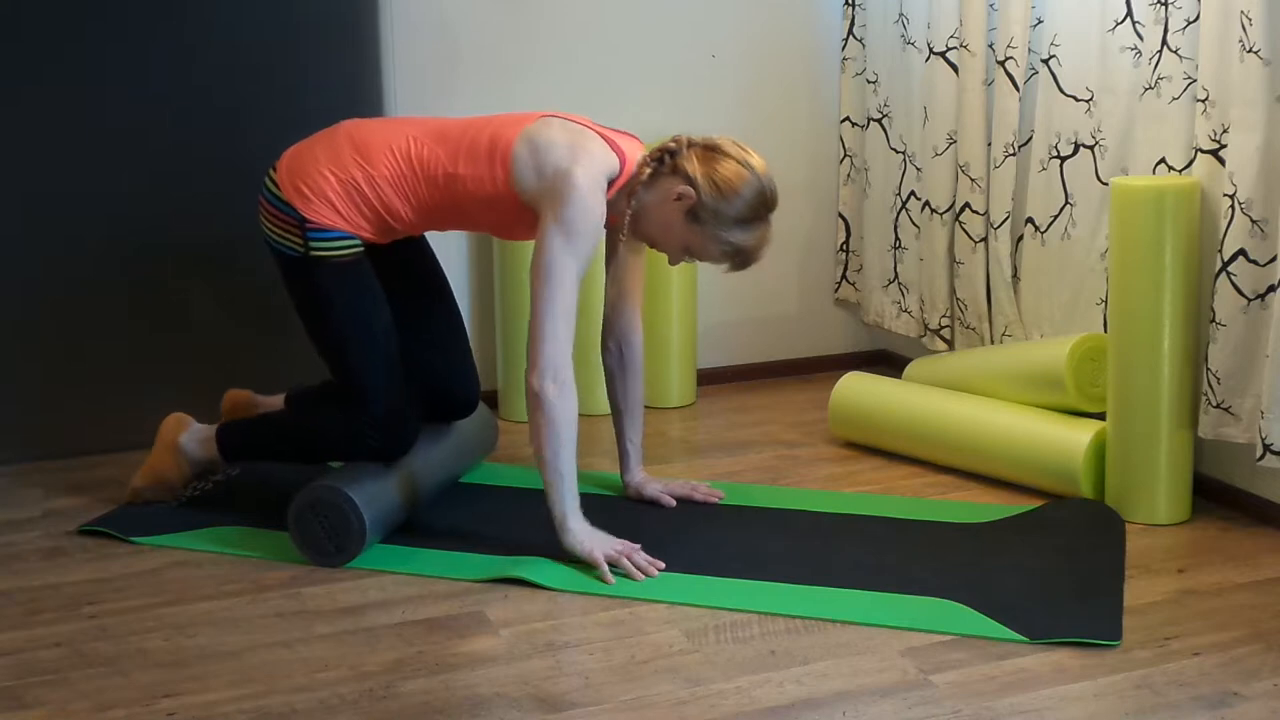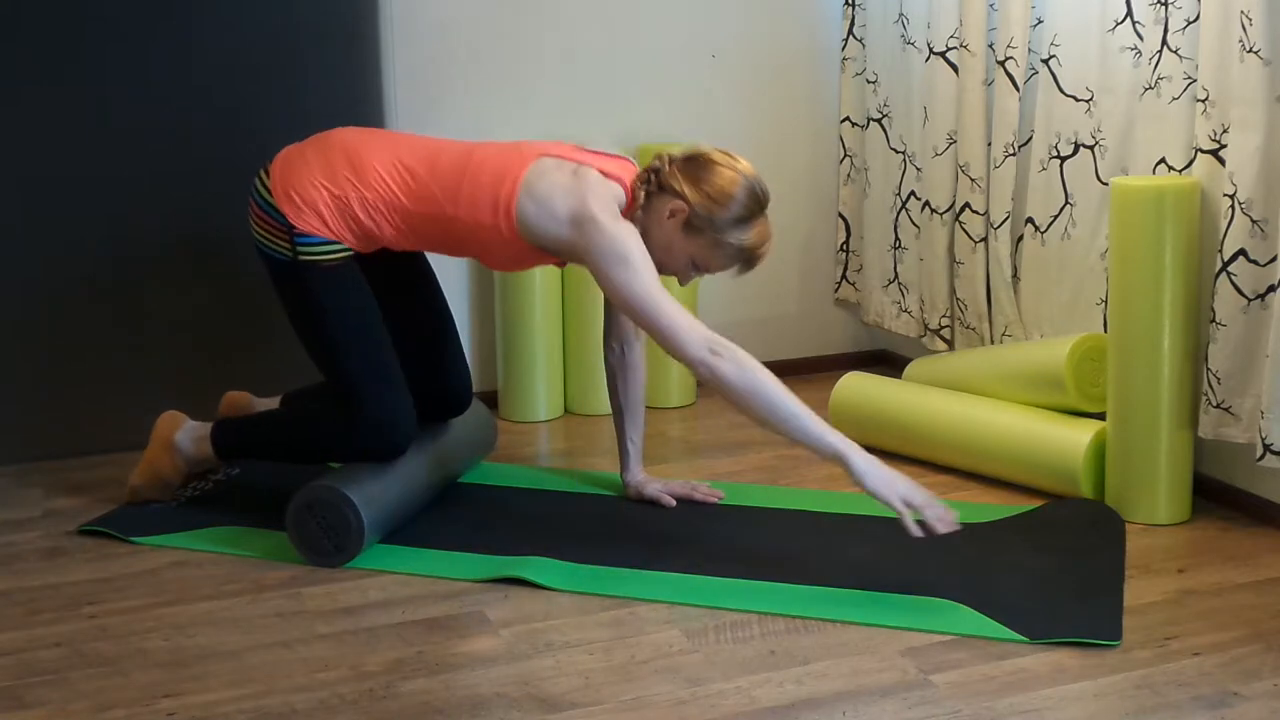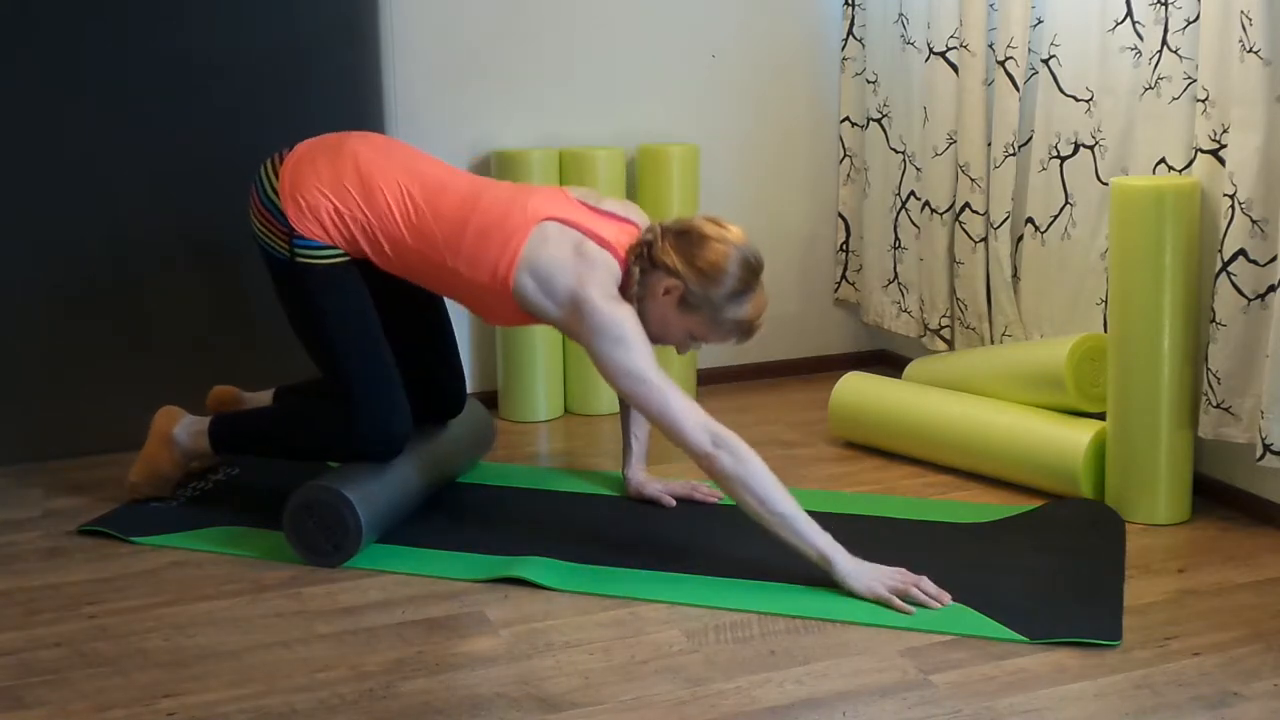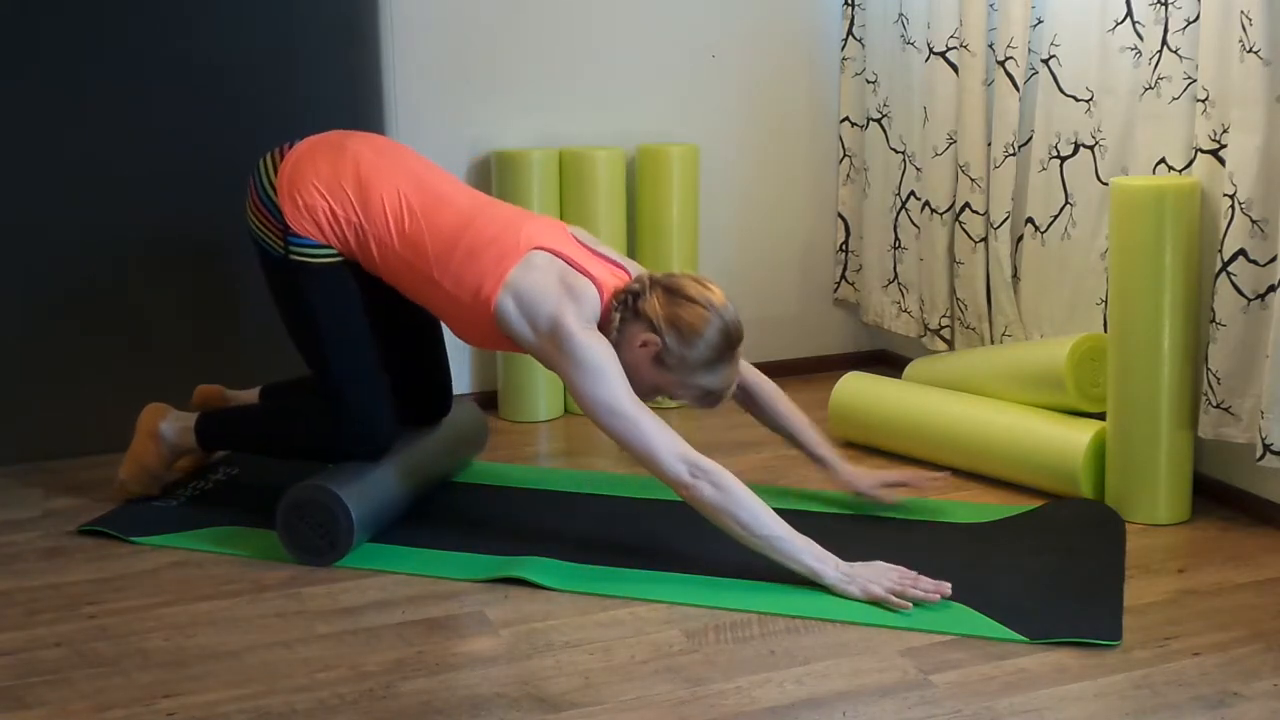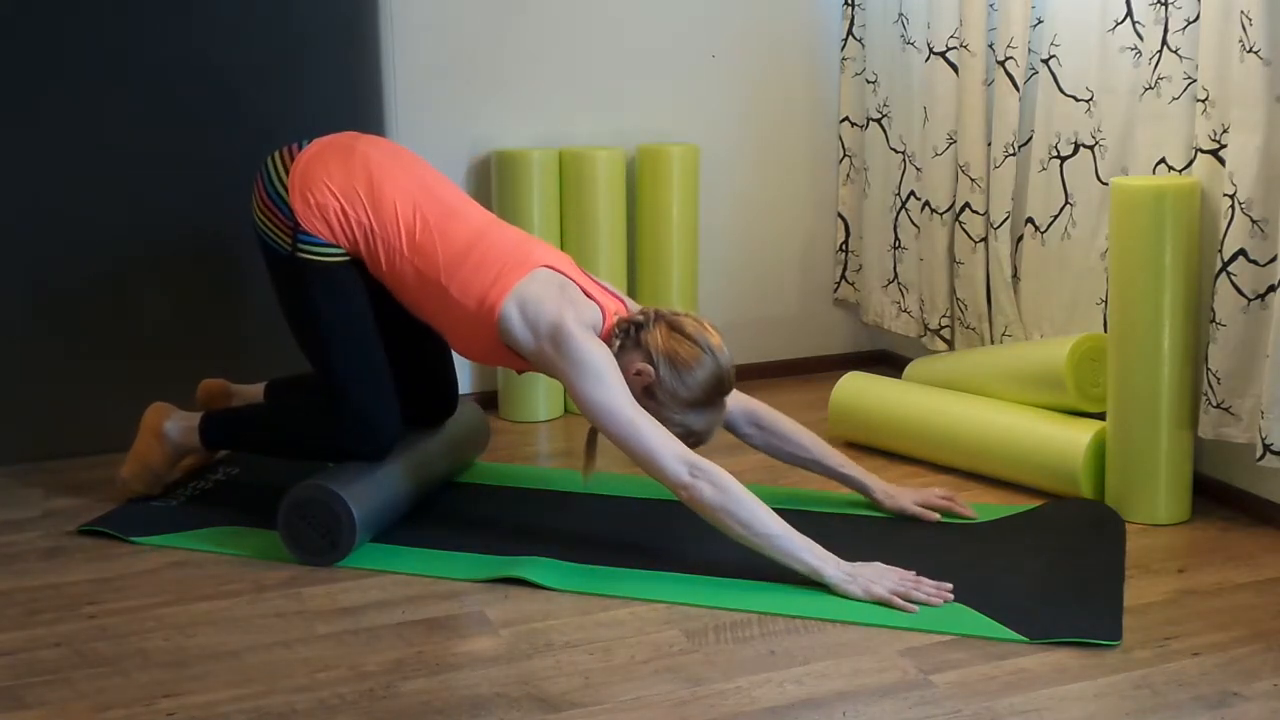
dt=0.5s
person 1, frame 1
left shoulder: (635, 183)
right shoulder: (583, 185)
left elbow: (623, 334)
right elbow: (548, 371)
left wrist: (635, 471)
right wrist: (572, 525)
left hip: (370, 201)
right hip: (317, 197)
left knee: (451, 396)
right knee: (385, 429)
left ankle: (264, 407)
right ankle: (195, 443)
person 1, frame 2
left shoulder: (631, 189)
right shoulder: (599, 218)
left elbow: (624, 334)
right elbow: (709, 356)
left wrist: (634, 470)
right wrist: (856, 460)
left hip: (358, 182)
right hip: (306, 203)
left knee: (444, 400)
right knee: (383, 428)
left ankle: (258, 409)
right ankle: (195, 440)
person 1, frame 3
left shoulder: (634, 231)
right shoulder: (593, 294)
left elbow: (631, 369)
right elbow: (712, 445)
left wrist: (635, 472)
right wrist: (844, 564)
left hip: (357, 177)
right hip: (307, 205)
left knee: (438, 405)
right knee: (380, 431)
left ankle: (251, 404)
right ankle: (194, 434)
person 1, frame 4
left shoulder: (631, 290)
right shoulder: (571, 327)
left elbow: (736, 370)
right elbow: (690, 474)
left wrist: (837, 463)
right wrist: (837, 572)
left hip: (358, 175)
right hip: (303, 200)
left knee: (421, 406)
right knee: (360, 430)
left ankle: (236, 403)
right ankle: (183, 430)
person 1, frame 5
left shoulder: (621, 322)
right shoulder: (573, 339)
left elbow: (746, 413)
right elbow: (692, 478)
left wrist: (877, 486)
right wrist: (841, 574)
left hip: (360, 177)
right hip: (311, 199)
left knee: (427, 407)
right knee: (368, 431)
left ankle: (240, 399)
right ankle: (188, 428)
